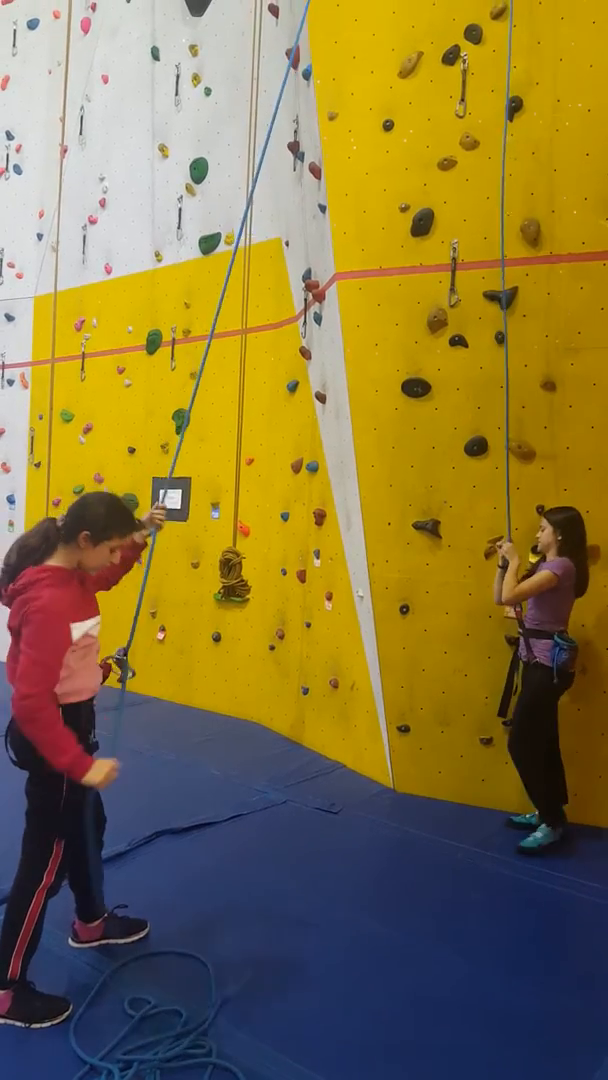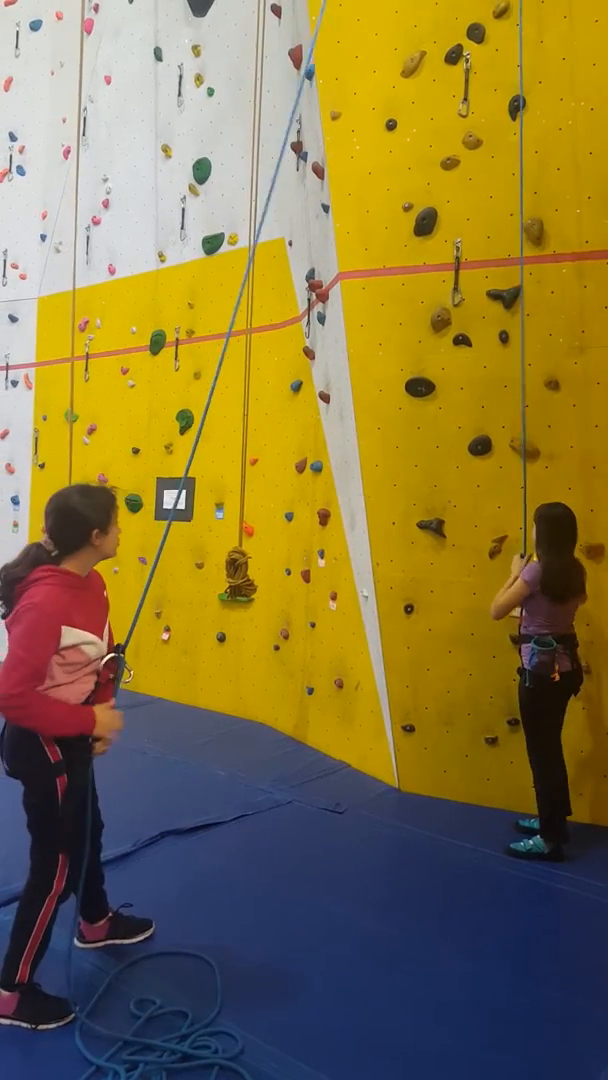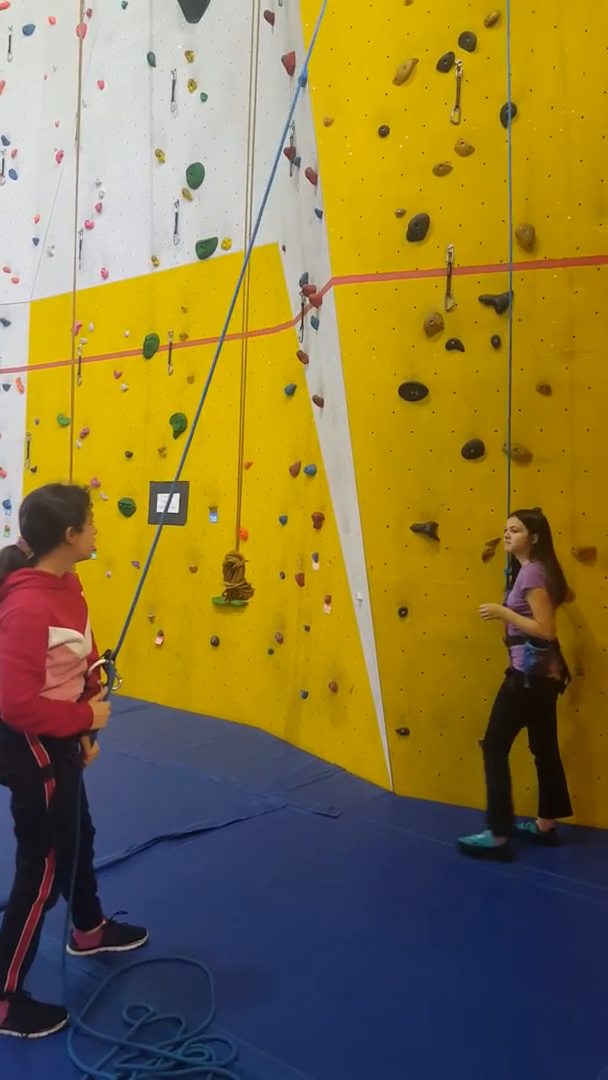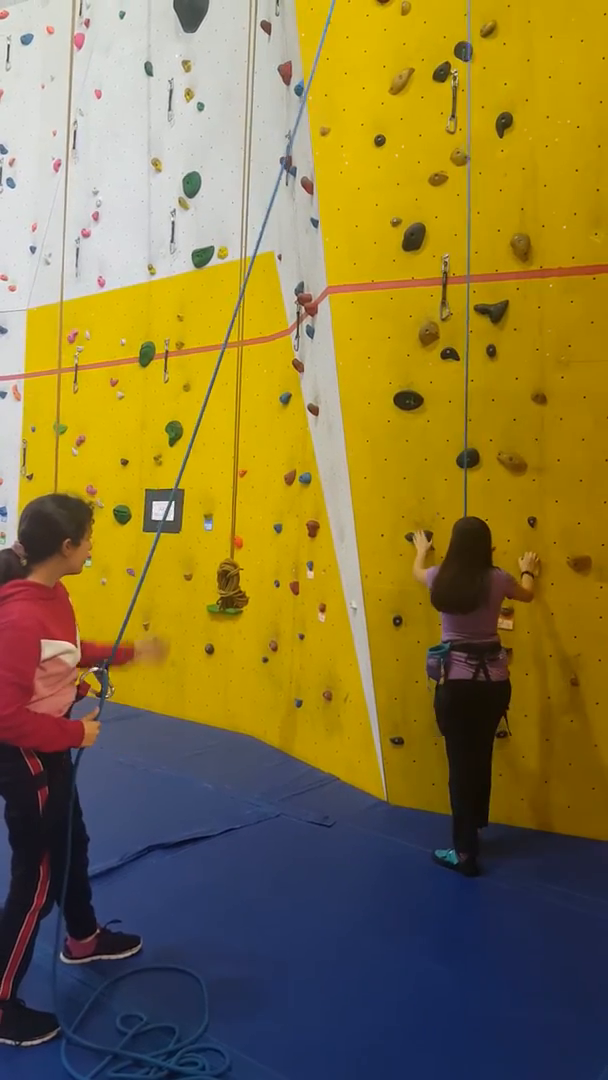
dt=1s
person 1, frame 1
left shoulder: (66, 575)
right shoulder: (48, 602)
left elbow: (104, 578)
left wrist: (139, 539)
right wrist: (80, 763)
left hip: (69, 723)
right hip: (51, 733)
left knee: (86, 827)
right knee: (45, 855)
left ankle: (91, 922)
person 1, frame 2
left shoulder: (89, 584)
right shoulder: (44, 603)
left wrist: (96, 720)
right wrist: (91, 721)
left hip: (72, 734)
left knee: (87, 831)
right knee: (55, 863)
left ankle: (96, 923)
person 1, frame 3
left shoulder: (65, 585)
left wrist: (85, 730)
right wrist: (86, 717)
left hip: (58, 742)
left knee: (77, 839)
left ankle: (89, 930)
person 1, frame 4
left shoulder: (51, 593)
left wrist: (126, 652)
right wrist: (76, 734)
left hip: (48, 750)
left knee: (72, 844)
left ankle: (83, 937)
person 2, frame 1
left shoulder: (562, 567)
right shoulder: (546, 566)
left elbow: (509, 596)
right elbow: (500, 598)
left wrist: (514, 560)
right wrist: (504, 562)
left hip: (547, 664)
right hip: (538, 662)
left knee: (520, 743)
right knee: (540, 741)
left ankle: (551, 822)
right ankle: (545, 812)
person 2, frame 2
left shoulder: (537, 570)
right shoulder: (574, 570)
left elbow: (496, 611)
left wrist: (515, 573)
left hip: (541, 667)
right hip: (564, 665)
left knee: (540, 750)
right knee: (548, 746)
left ankle: (550, 839)
right ankle: (552, 819)
person 2, frame 3
left shoulder: (531, 573)
right shoulder: (536, 570)
left elbow: (546, 630)
right elbow: (565, 595)
left wrist: (503, 611)
left hip: (529, 670)
right hip: (543, 670)
left knee: (495, 746)
right knee: (544, 747)
left ankle: (498, 834)
right ankle: (546, 823)
person 2, frame 4
left shoulder: (440, 579)
right shoulder: (498, 579)
left elbow: (418, 572)
right elbow: (527, 594)
left wrist: (421, 549)
right wrist: (528, 570)
left hip: (456, 679)
right hip: (493, 679)
left knee: (460, 762)
right knee: (481, 757)
left ankle: (464, 851)
right ankle: (470, 835)
